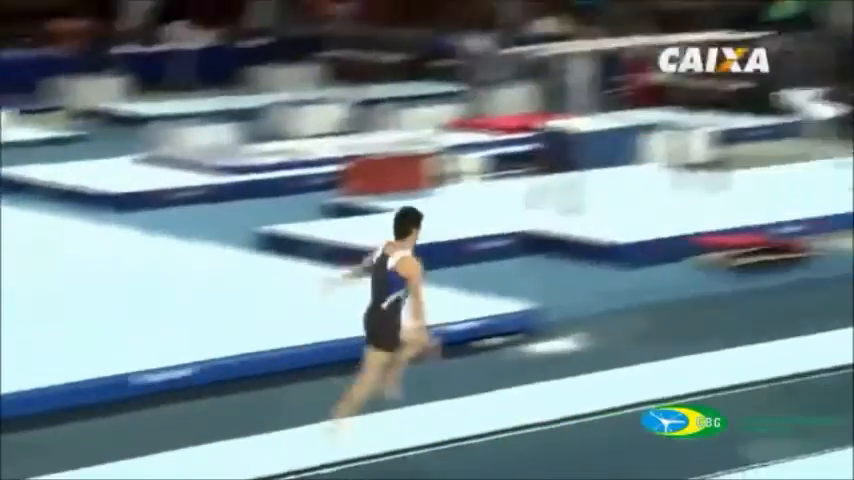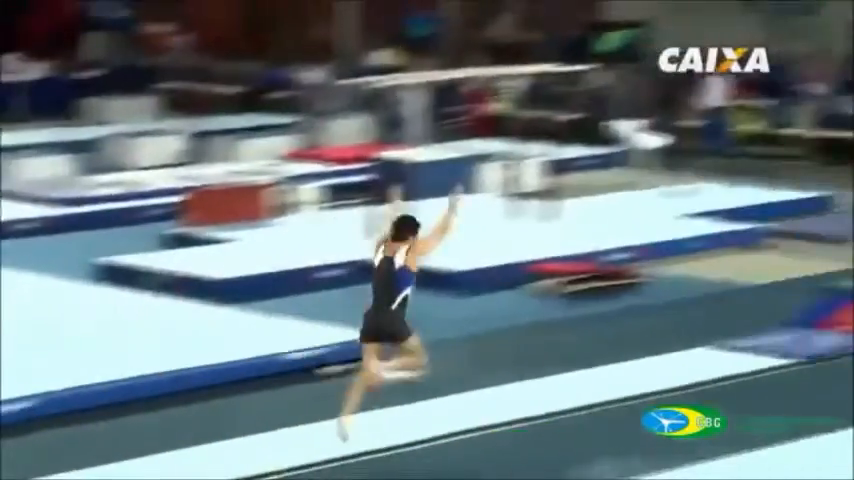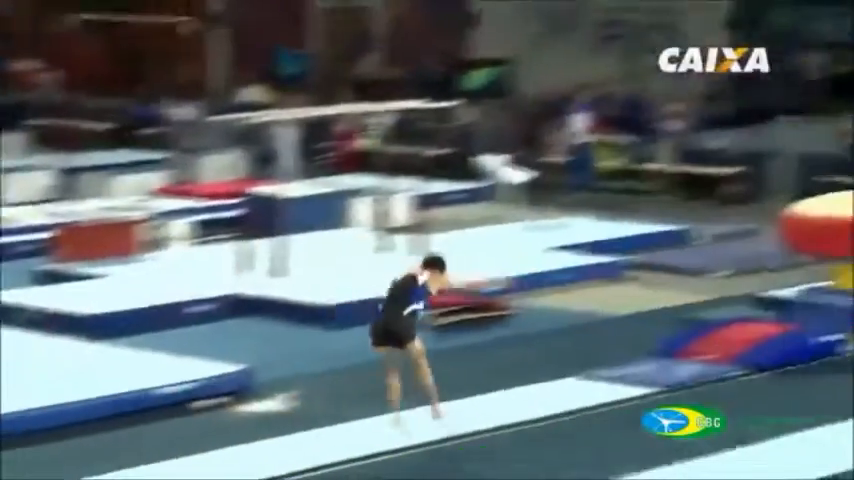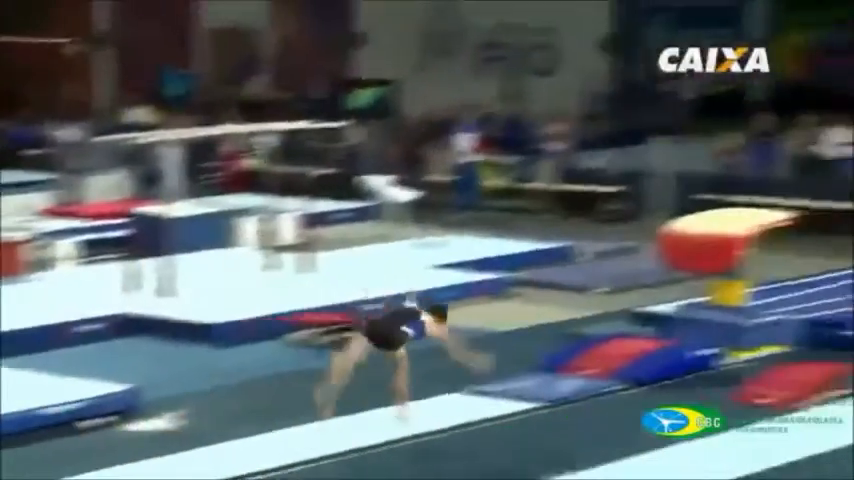
dt=0.2s
person 1, frame 1
left shoulder: (382, 250)
right shoulder: (410, 264)
left elbow: (361, 269)
right elbow: (416, 302)
left wrist: (343, 278)
right wrist: (422, 330)
left hip: (373, 317)
right hip: (385, 323)
left knee: (420, 339)
right knee: (369, 379)
left ankle: (389, 378)
right ankle: (338, 424)
person 1, frame 2
left shoulder: (381, 249)
right shoulder: (413, 253)
left elbow: (389, 232)
right elbow: (441, 231)
left wrist: (395, 203)
right wrist: (452, 205)
left hip: (371, 319)
right hip: (393, 323)
left knee: (367, 372)
right knee: (420, 360)
left ankle: (345, 418)
right ankle: (383, 367)
person 1, frame 3
left shoulder: (408, 277)
right shoulder: (434, 280)
left hip: (380, 324)
right hip: (401, 325)
left knee: (391, 370)
right knee: (422, 366)
left ankle: (396, 414)
right ankle: (435, 406)
person 1, frame 4
left shoulder: (412, 310)
right shoulder: (434, 325)
right elbow: (455, 348)
right wrist: (476, 359)
left hip: (374, 326)
right hip: (393, 333)
left knee: (350, 358)
right knee: (403, 367)
left ankle: (327, 389)
right ankle: (402, 407)
